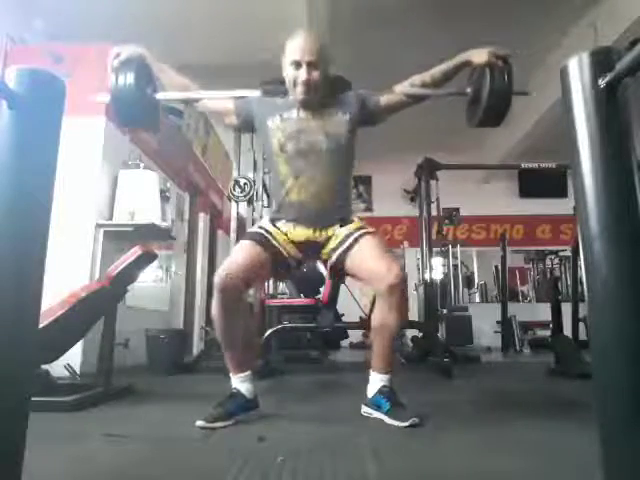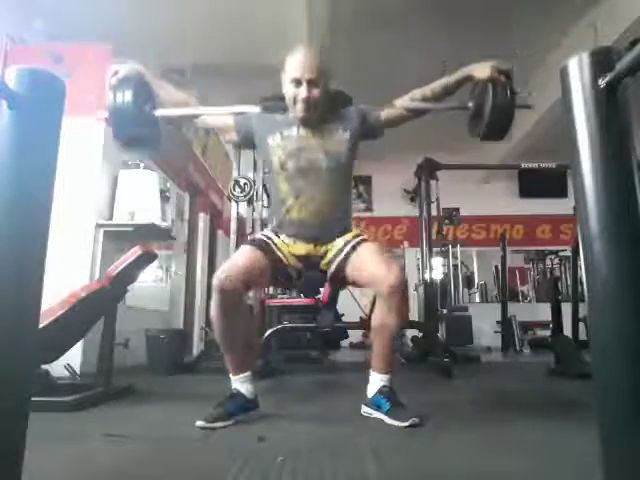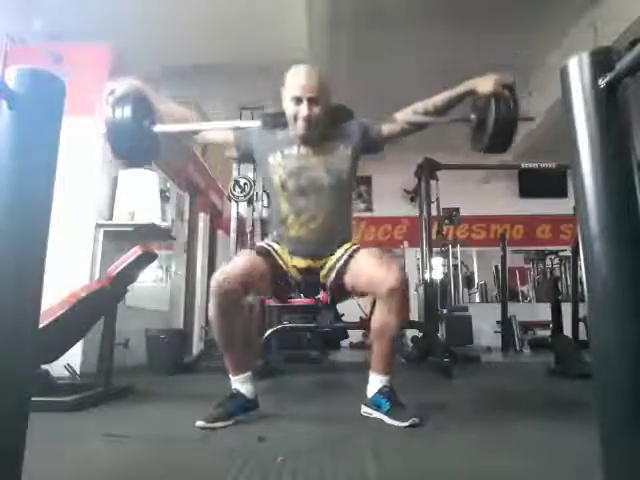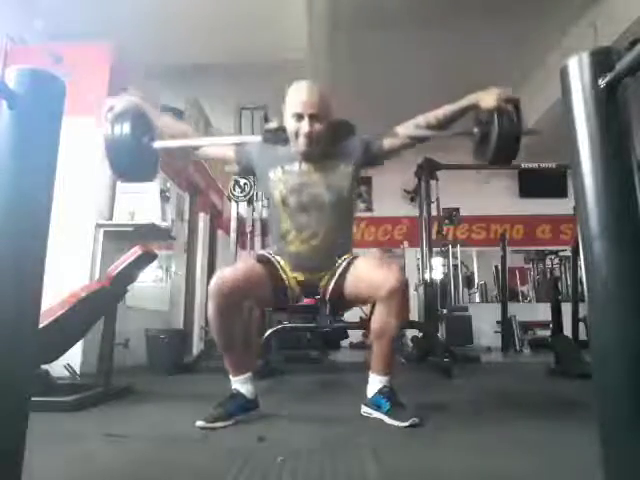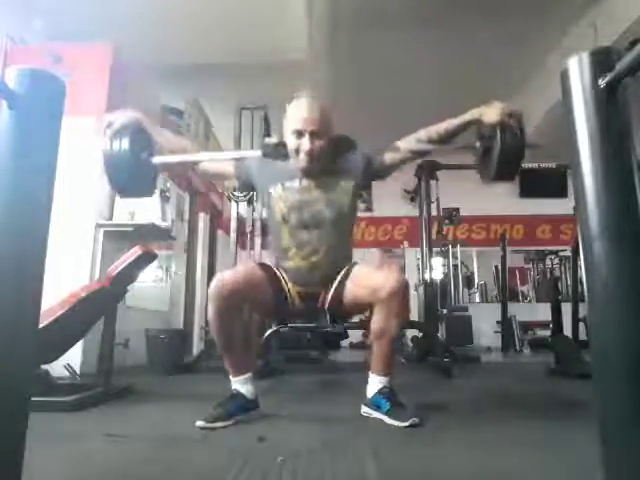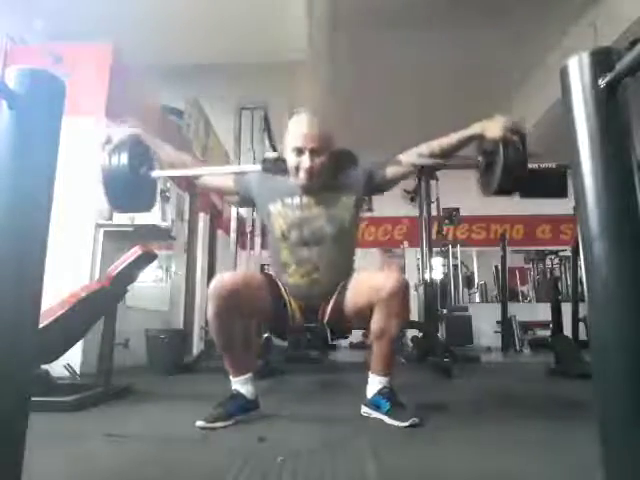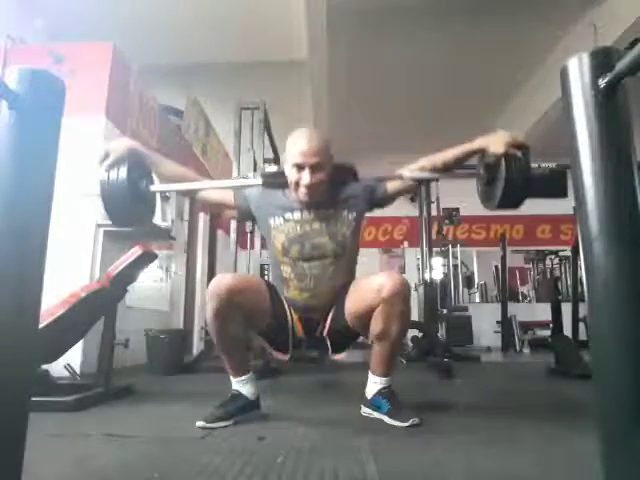
dt=0.1s
person 1, frame 1
left shoulder: (350, 106)
right shoulder: (262, 109)
left elbow: (410, 89)
right elbow: (197, 97)
left wrist: (465, 59)
right wrist: (145, 58)
left hip: (338, 227)
right hip: (282, 227)
left knee: (391, 279)
right knee: (226, 280)
left ankle: (378, 392)
right ankle: (242, 391)
person 1, frame 2
left shoulder: (351, 120)
right shoulder: (262, 124)
left elbow: (411, 103)
right elbow: (196, 113)
left wrist: (467, 73)
right wrist: (144, 75)
left hip: (337, 239)
right hip: (282, 239)
left knee: (392, 282)
right knee: (225, 283)
left ankle: (379, 391)
right ankle: (242, 390)
person 1, frame 3
left shoulder: (351, 136)
right shoulder: (262, 140)
left elbow: (412, 117)
right elbow: (196, 127)
left wrist: (471, 87)
right wrist: (142, 90)
left hip: (337, 255)
right hip: (283, 254)
left knee: (393, 281)
right knee: (224, 284)
left ankle: (378, 392)
right ankle: (242, 391)
person 1, frame 4
left shoulder: (353, 149)
right shoulder: (263, 154)
left elbow: (414, 129)
right elbow: (196, 141)
left wrist: (474, 100)
right wrist: (141, 105)
left hip: (336, 267)
right hip: (283, 267)
left knee: (392, 283)
right knee: (223, 287)
left ankle: (378, 391)
right ankle: (242, 391)
person 1, frame 5
left shoulder: (353, 167)
right shoulder: (263, 170)
left elbow: (416, 144)
right elbow: (195, 158)
left wrist: (476, 115)
right wrist: (140, 122)
left hip: (338, 283)
right hip: (282, 284)
left knee: (392, 284)
right knee: (223, 288)
left ankle: (378, 393)
right ankle: (243, 392)
person 1, frame 6
left shoulder: (355, 180)
right shoulder: (263, 184)
left elbow: (418, 156)
right elbow: (194, 171)
left wrist: (479, 129)
right wrist: (139, 135)
left hip: (338, 296)
right hip: (283, 297)
left knee: (392, 285)
right knee: (223, 289)
left ankle: (377, 391)
right ankle: (243, 391)
person 1, frame 7
left shoulder: (355, 196)
right shoulder: (263, 201)
left elbow: (419, 170)
right elbow: (193, 185)
left wrist: (482, 144)
right wrist: (138, 150)
left hip: (340, 314)
right hip: (283, 315)
left knee: (393, 286)
right knee: (222, 290)
left ankle: (378, 392)
right ankle: (244, 392)
